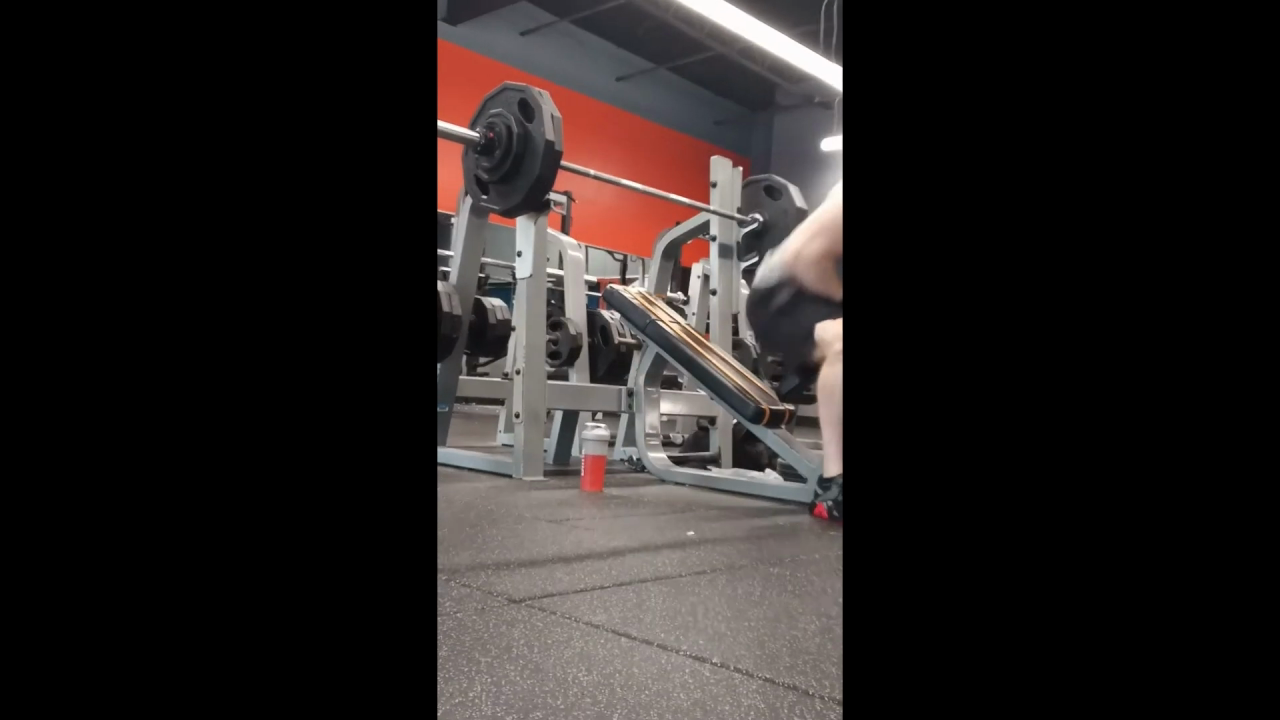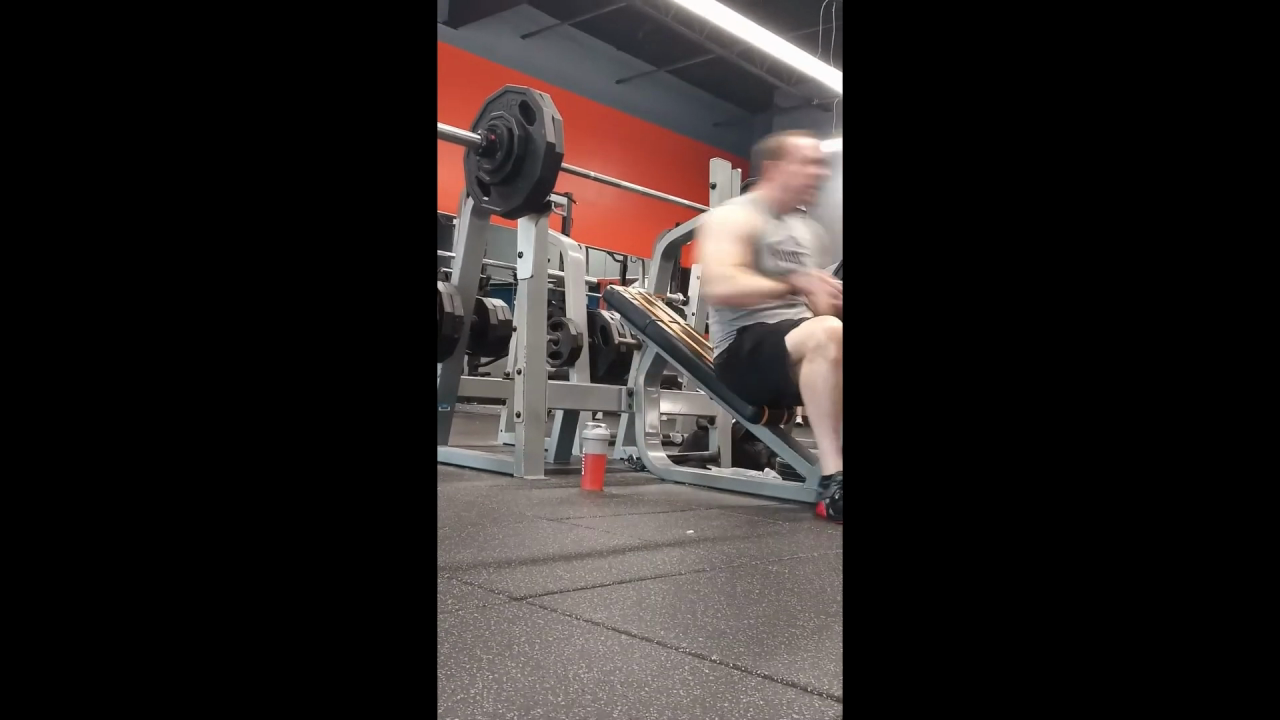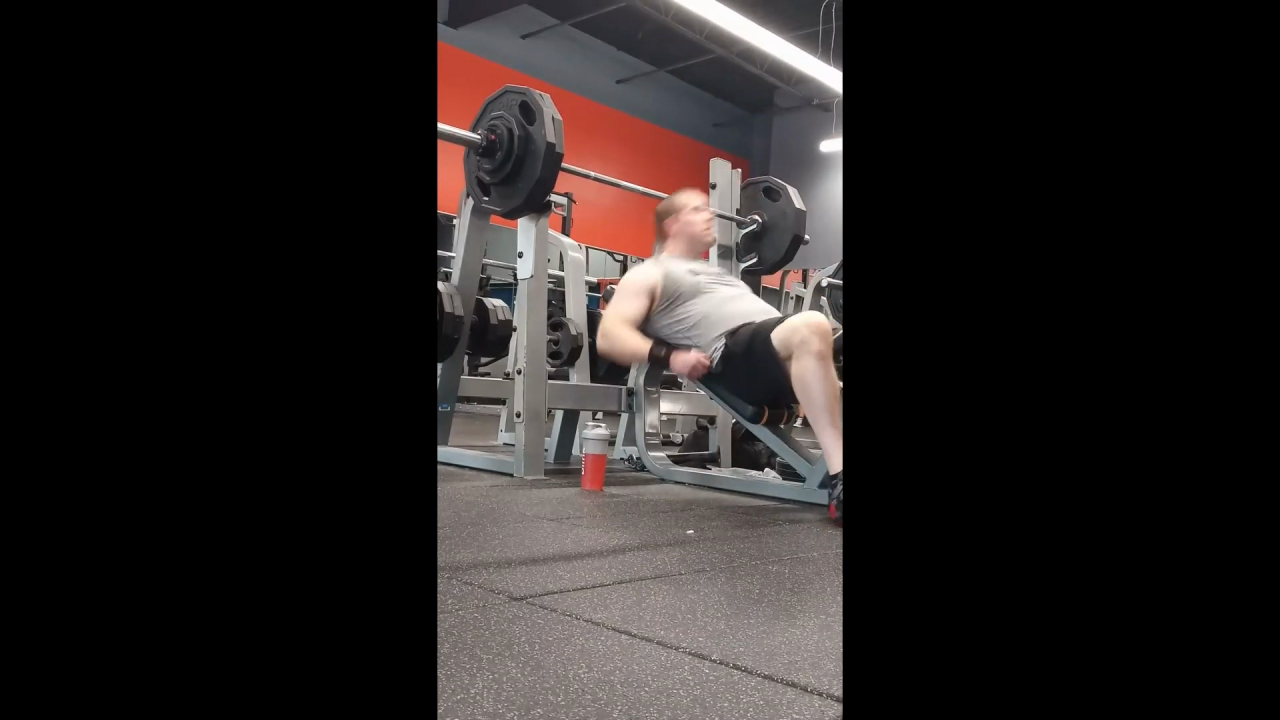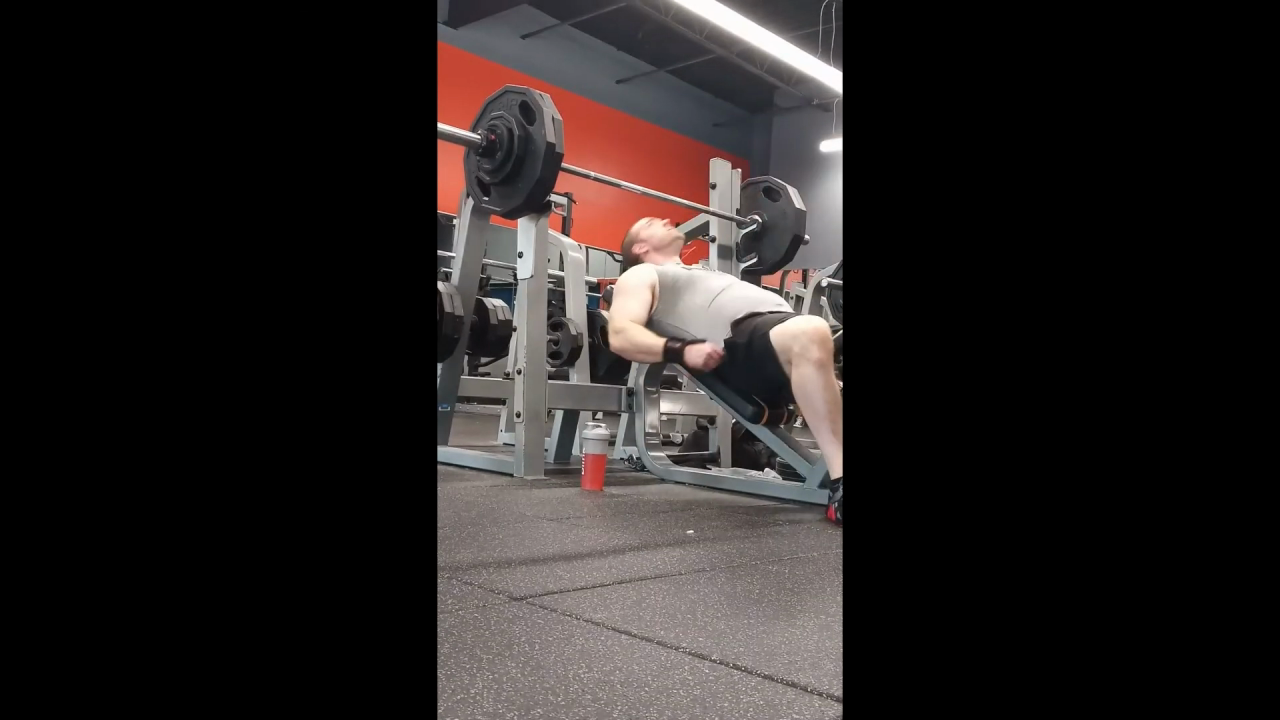
dt=0.5s
person 1, frame 1
right shoulder: (846, 197)
right elbow: (803, 255)
right wrist: (844, 299)
right hip: (787, 289)
right knee: (841, 339)
right ankle: (831, 485)
person 1, frame 2
left shoulder: (808, 229)
right shoulder: (734, 218)
right elbow: (720, 287)
left wrist: (835, 300)
right wrist: (797, 287)
left hip: (802, 338)
right hip: (747, 347)
right knee: (827, 334)
right ankle: (834, 484)
person 1, frame 3
left shoulder: (712, 272)
right shoulder: (653, 274)
right elbow: (609, 337)
right wrist: (668, 356)
left hip: (781, 348)
right hip: (737, 352)
right knee: (811, 327)
right ankle: (839, 482)
person 1, frame 4
left shoulder: (700, 273)
right shoulder: (641, 276)
right elbow: (621, 335)
right wrist: (682, 350)
right hip: (745, 340)
right knee: (810, 333)
right ankle: (839, 486)
